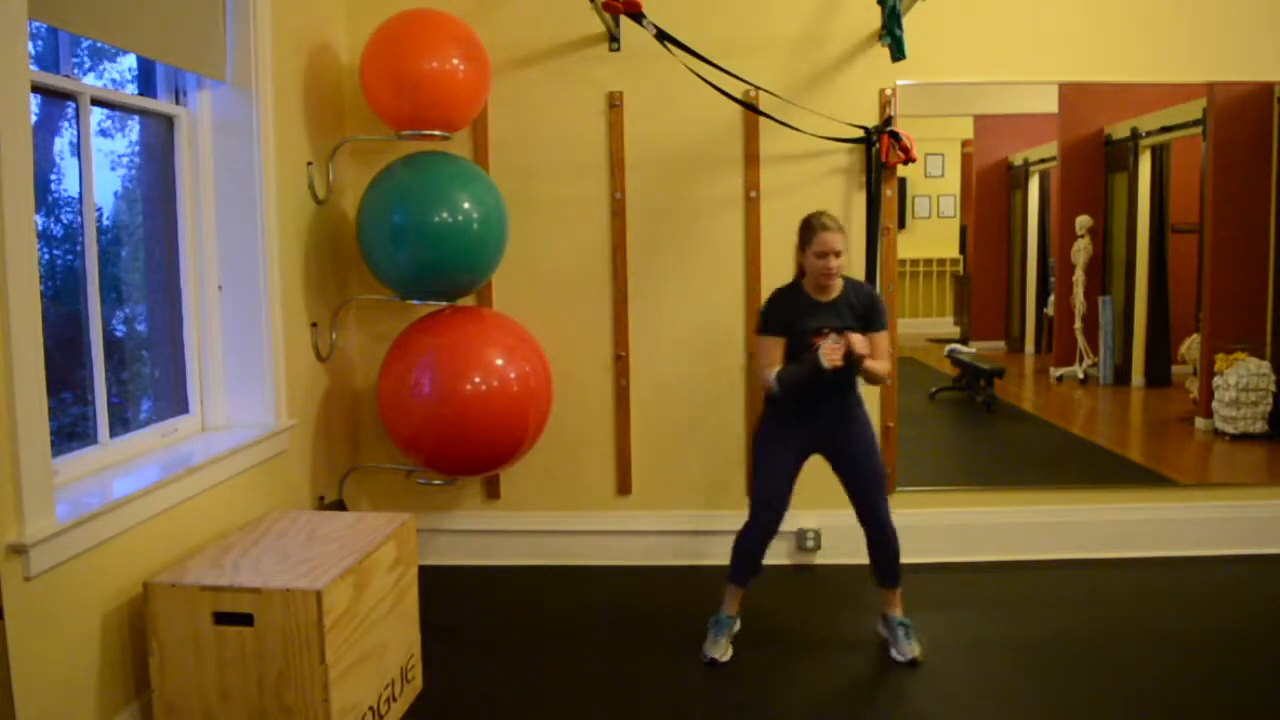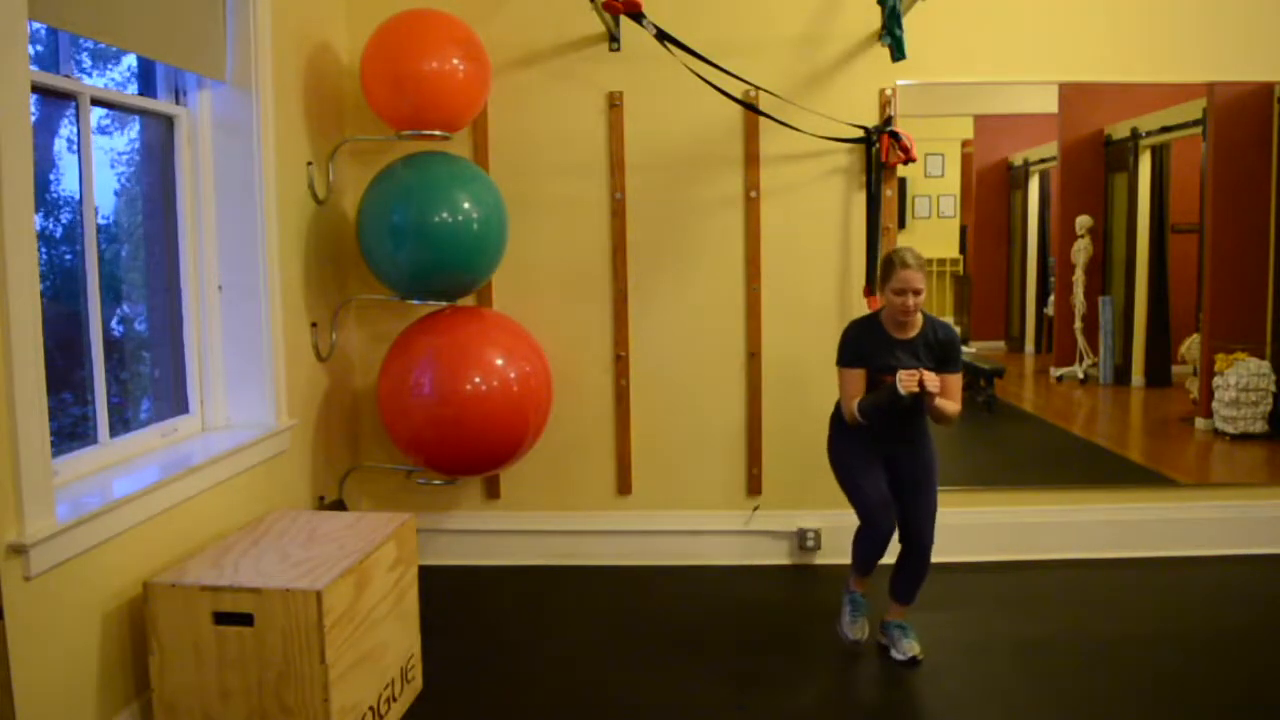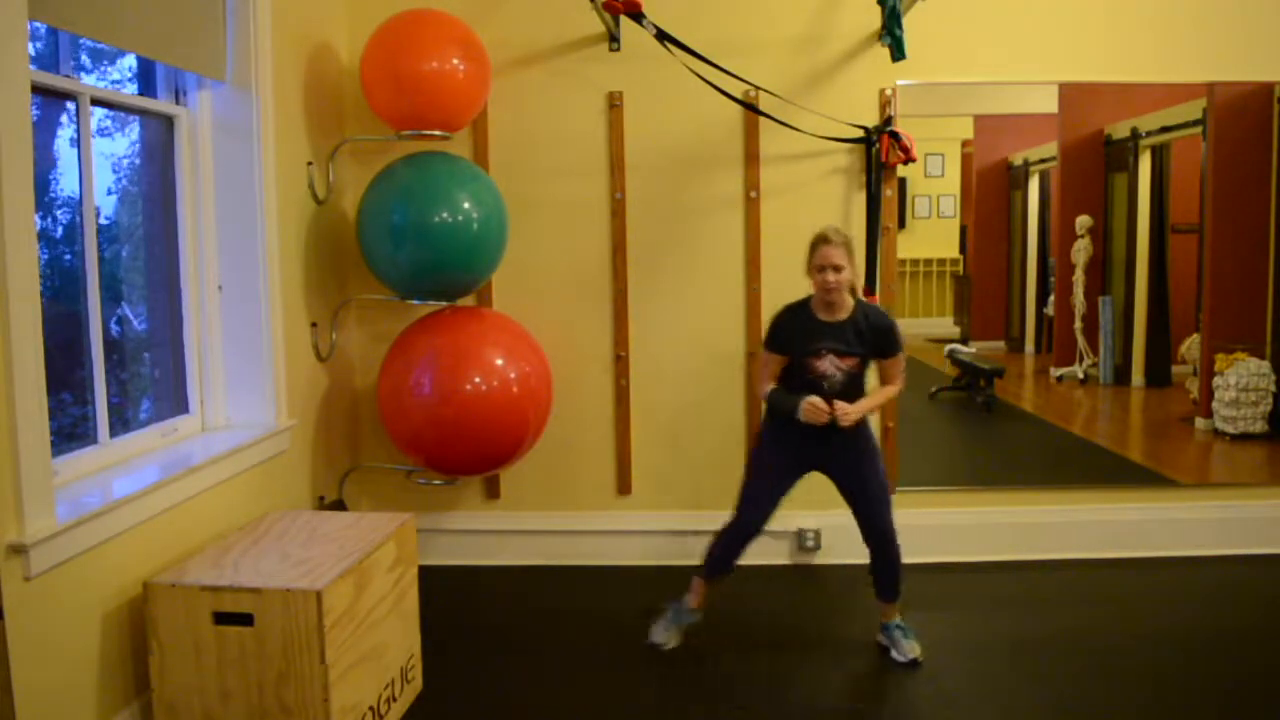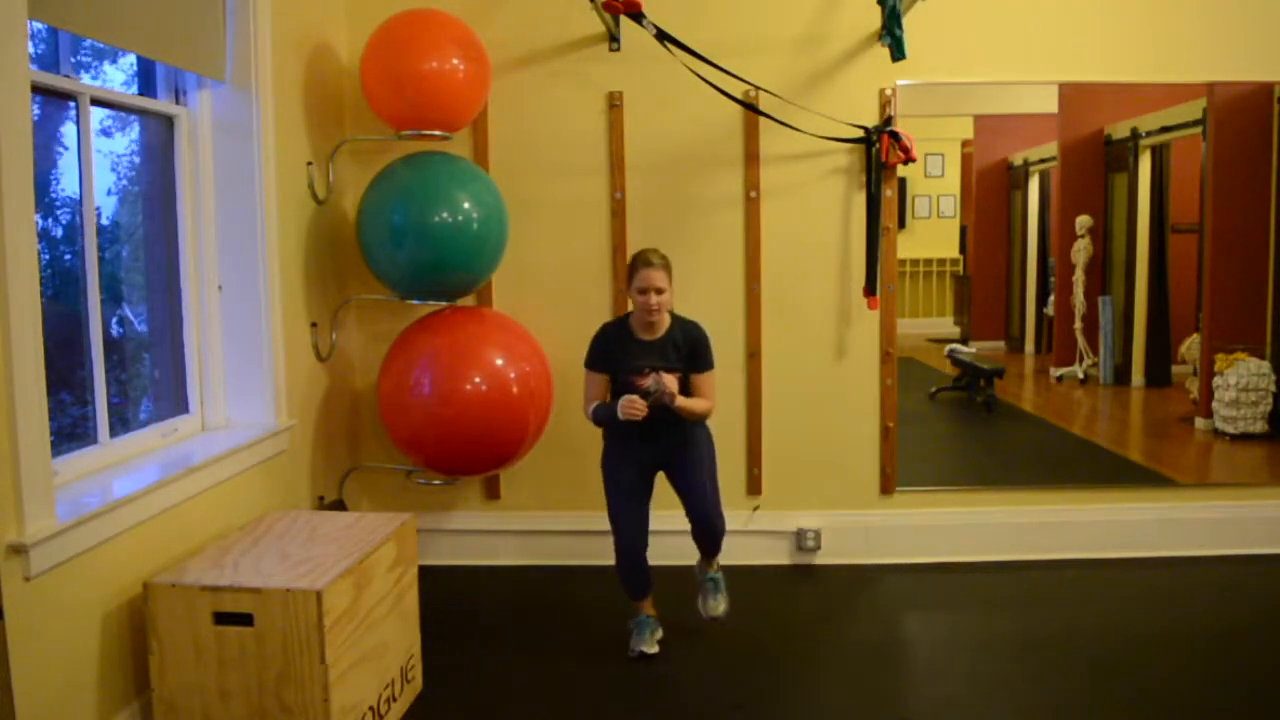
dt=0.7s
person 1, frame 1
left shoulder: (865, 299)
right shoulder: (781, 304)
left elbow: (881, 375)
right elbow: (771, 381)
left wrist: (866, 361)
right wrist: (814, 363)
left hip: (844, 417)
right hip: (787, 421)
left knee: (877, 517)
right knee: (764, 521)
left ankle: (894, 618)
right ankle: (725, 617)
person 1, frame 2
left shoulder: (943, 337)
right shoulder: (859, 335)
left elbow: (951, 413)
right elbow: (852, 411)
left wrist: (932, 397)
right wrist: (893, 392)
left hip: (911, 442)
right hip: (857, 441)
left knee: (920, 539)
right knee: (880, 519)
left ankle: (895, 622)
right ankle: (855, 591)
person 1, frame 3
left shoulder: (876, 323)
right shoulder: (789, 319)
left elbow: (894, 384)
right elbow: (763, 384)
left wrist: (857, 409)
right wrist: (800, 408)
left hip: (846, 437)
right hip: (787, 434)
left knee: (881, 534)
right knee: (745, 525)
left ankle: (891, 623)
right ankle: (691, 605)
person 1, frame 4
left shoulder: (691, 335)
right shoulder: (608, 338)
left elbow: (706, 406)
right elbow: (592, 407)
left wrist: (675, 399)
right wrist: (616, 410)
left hip: (684, 436)
right hip: (628, 445)
left knee: (708, 519)
right knee: (628, 542)
left ankle: (709, 569)
right ankle: (646, 616)
